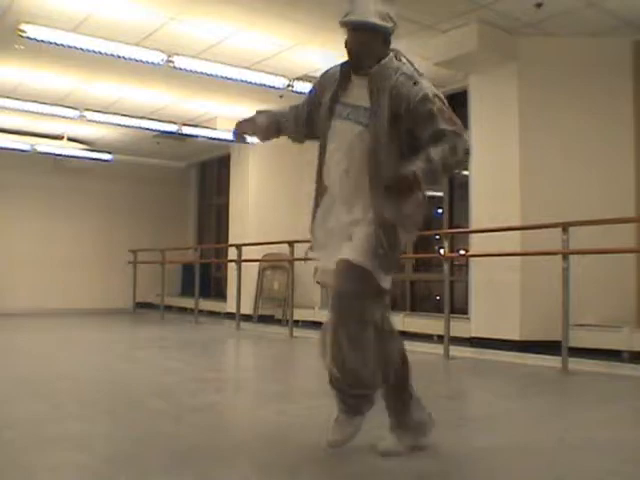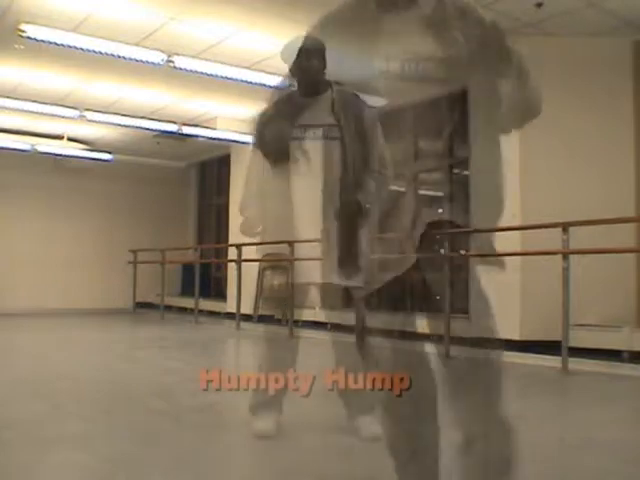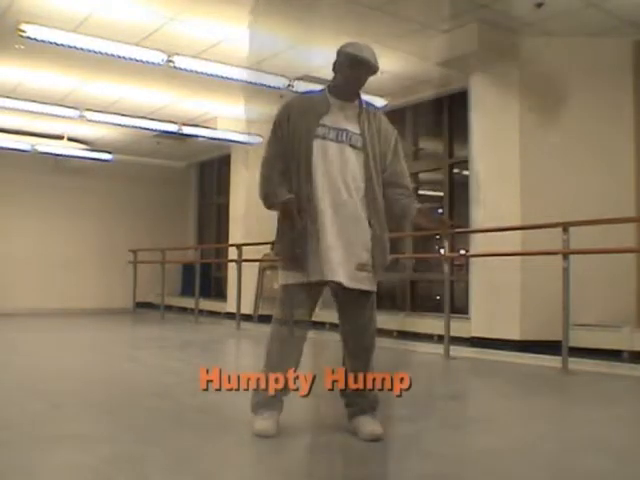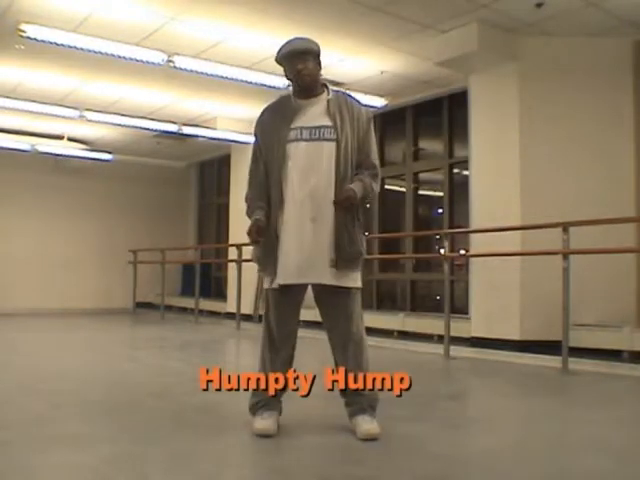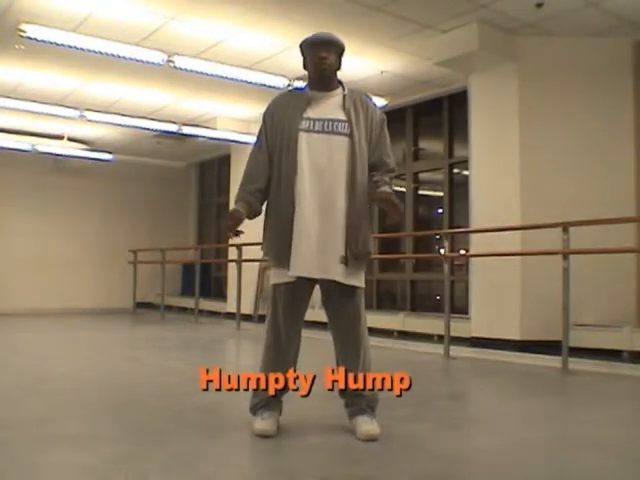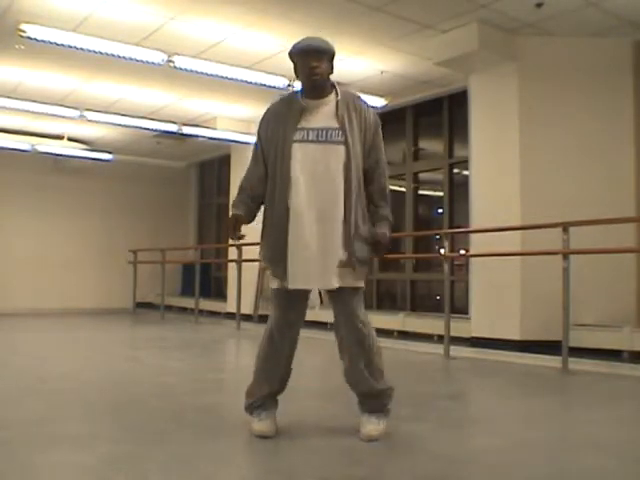
dt=0.7s
person 1, frame 1
left shoulder: (408, 88)
right shoulder: (332, 81)
left elbow: (454, 144)
right elbow: (303, 119)
left wrist: (417, 170)
right wrist: (260, 122)
left hip: (379, 217)
right hip: (337, 216)
left knee: (351, 305)
right knee: (368, 318)
left ankle: (354, 402)
person 1, frame 2
left shoulder: (355, 109)
right shoulder: (274, 115)
left elbow: (377, 167)
right elbow: (258, 172)
left wrist: (362, 201)
right wrist: (253, 218)
left hip: (341, 235)
right hip: (289, 233)
left ankle: (360, 408)
right ankle: (267, 405)
person 1, frame 3
left shoulder: (379, 126)
right shoulder: (296, 111)
left elbow: (393, 184)
right elbow: (273, 166)
left wrist: (413, 213)
right wrist: (279, 198)
left hip: (357, 243)
right hip: (305, 239)
left knee: (360, 332)
right knee: (289, 325)
left ankle: (360, 408)
right ankle: (267, 404)
person 1, frame 4
left shoulder: (353, 112)
right shoulder: (271, 117)
left elbow: (370, 168)
right elbow: (259, 177)
left wrist: (358, 189)
right wrist: (257, 214)
left hip: (337, 239)
right hip: (284, 240)
left knee: (347, 328)
right knee: (278, 328)
left ankle: (360, 405)
right ankle: (266, 403)
person 1, frame 5
left shoulder: (366, 110)
right shoulder: (281, 108)
left elbow: (382, 166)
right elbow: (260, 165)
left wrist: (384, 191)
right wrist: (244, 205)
left hip: (344, 236)
right hip: (291, 234)
left knee: (350, 325)
right knee: (283, 323)
left ankle: (360, 406)
right ankle: (268, 403)
person 1, frame 6
left shoulder: (359, 113)
right shoulder: (277, 116)
left elbow: (375, 174)
right elbow: (259, 171)
left wrist: (381, 222)
right wrist: (242, 207)
left hip: (343, 239)
right hip: (291, 239)
left knee: (353, 324)
right knee: (281, 326)
left ankle: (374, 405)
right ankle: (262, 404)
